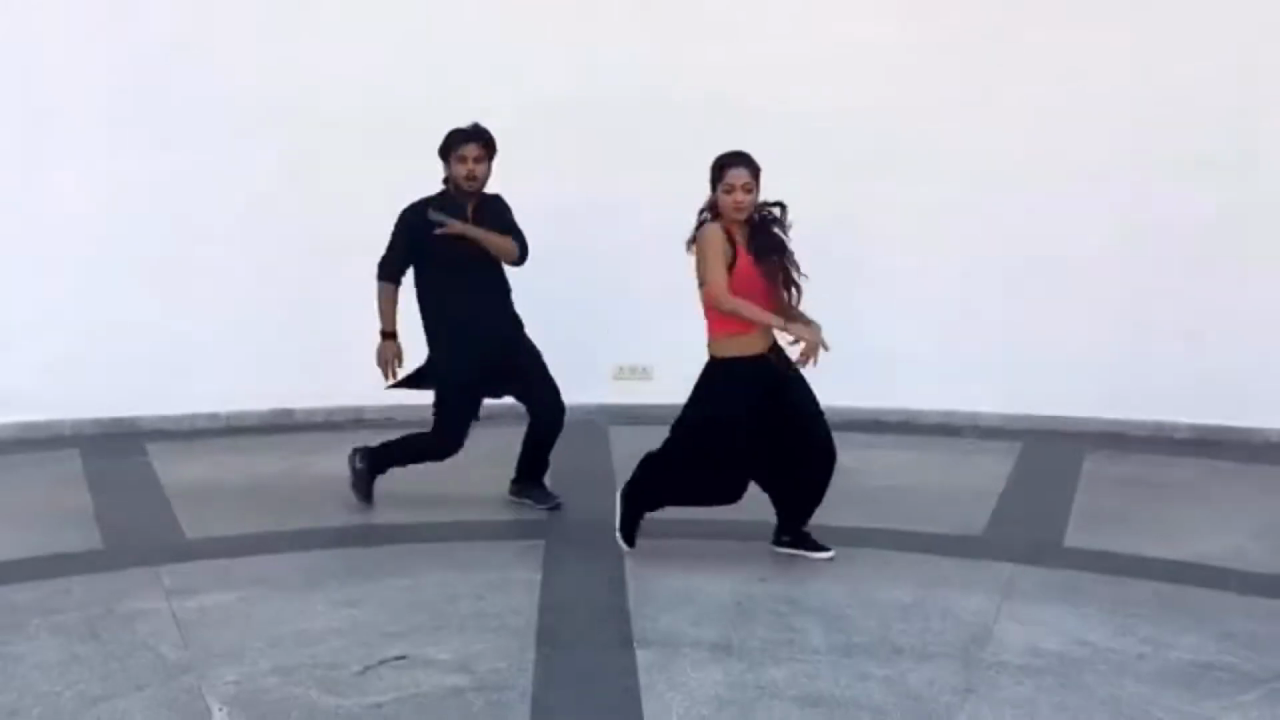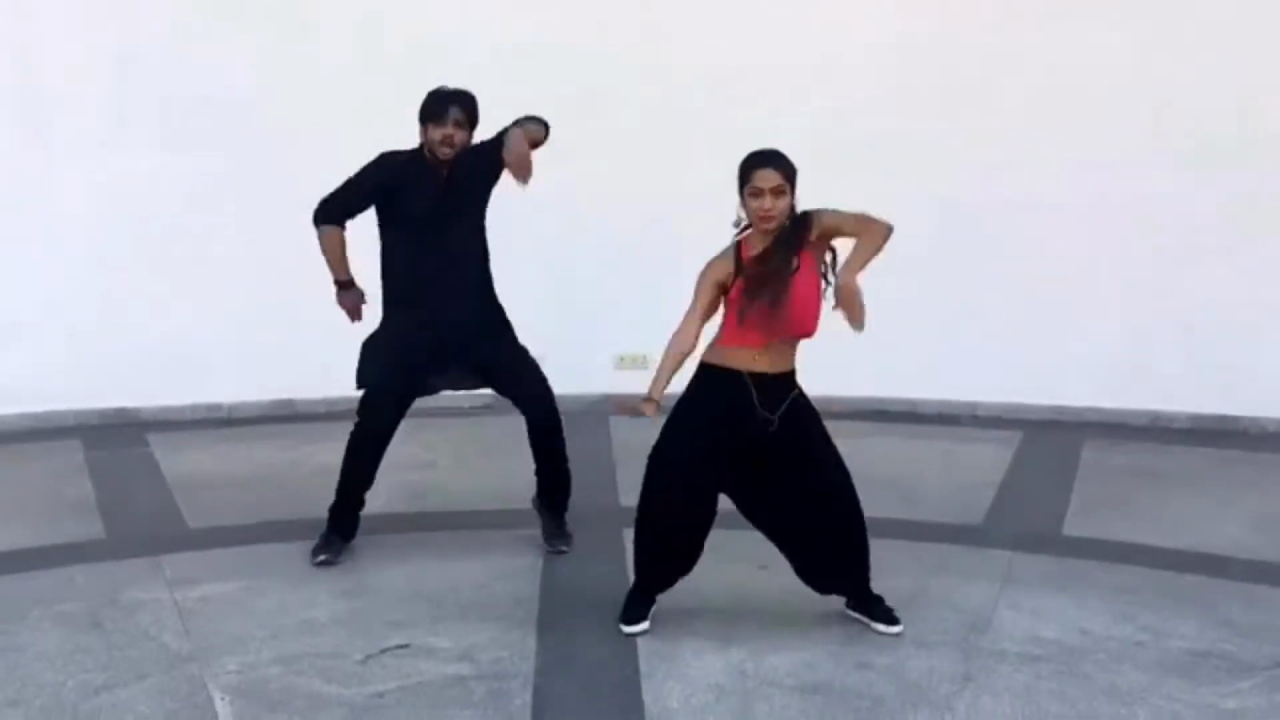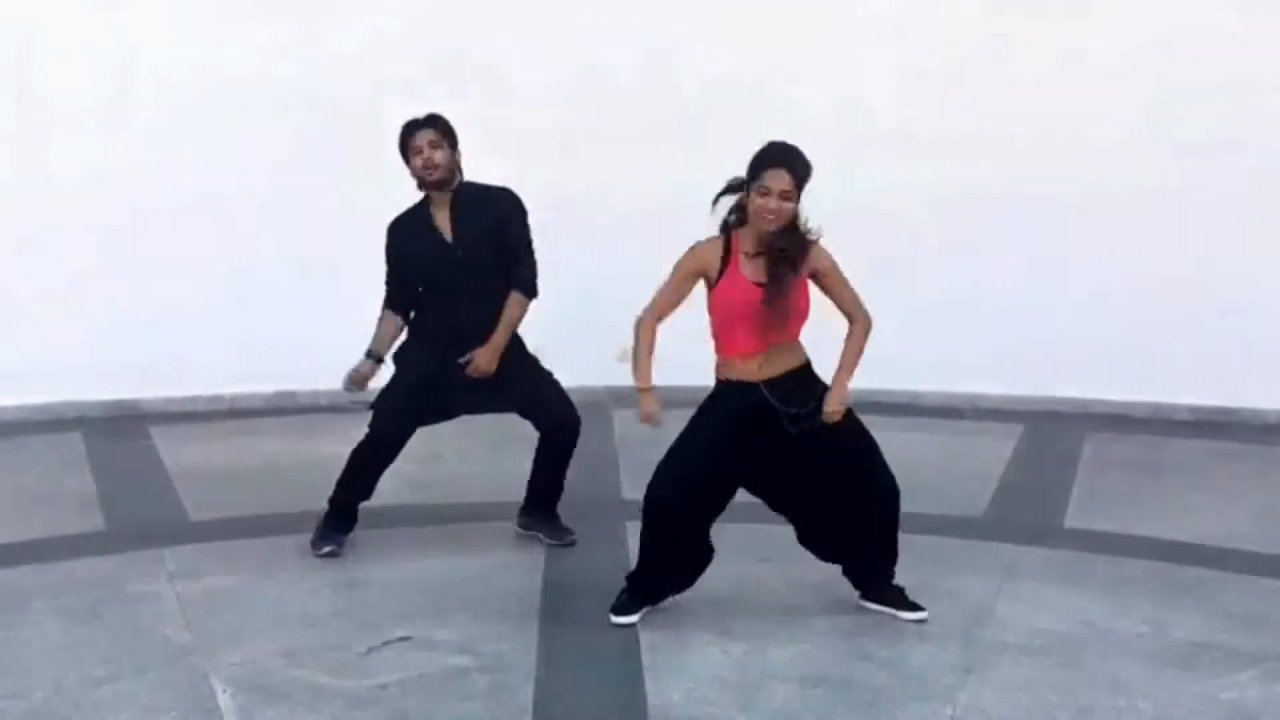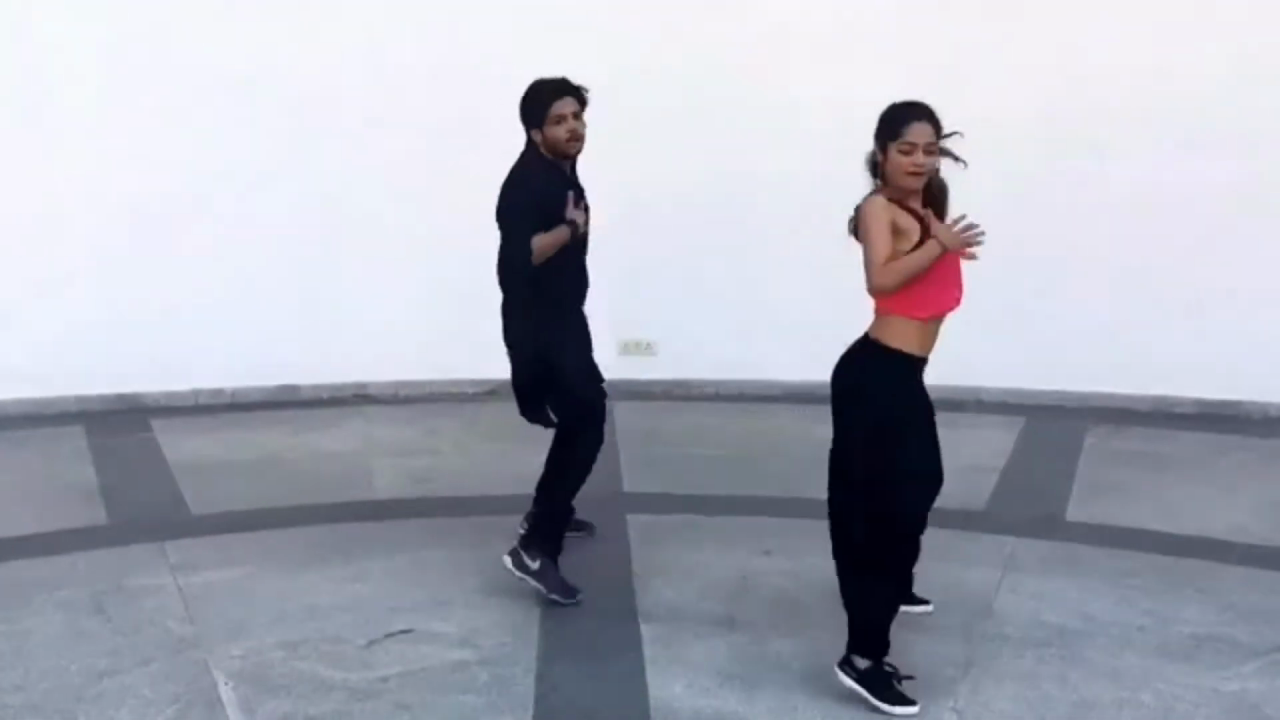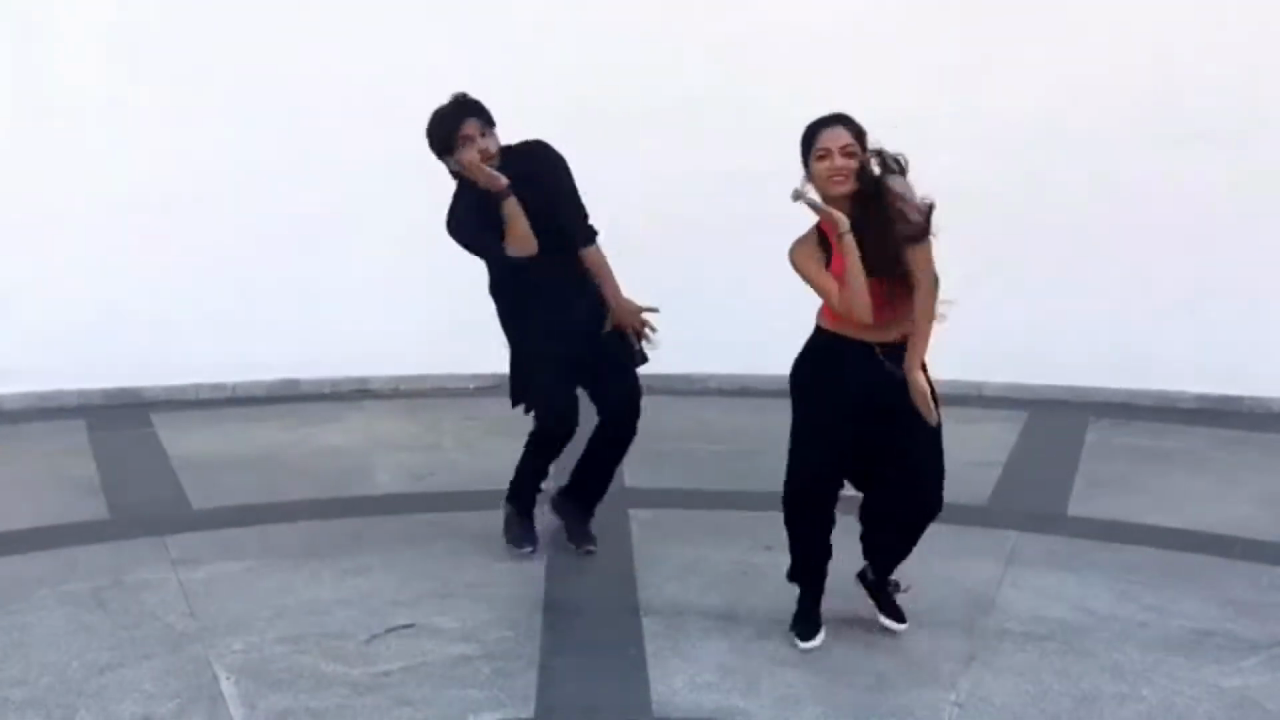
dt=1s
person 1, frame 1
left shoulder: (765, 232)
right shoulder: (711, 234)
right elbow: (719, 297)
left wrist: (803, 322)
right wrist: (792, 325)
left hip: (772, 364)
right hip: (729, 374)
left knee: (815, 454)
right knee: (700, 467)
left ankle: (790, 530)
right ankle: (634, 502)
person 1, frame 2
left shoulder: (811, 232)
right shoulder: (726, 263)
left elbow: (878, 229)
right elbow: (689, 328)
left wrist: (848, 276)
right wrist: (659, 386)
left hip: (780, 395)
right hip: (717, 392)
left knee: (828, 501)
right knee: (671, 494)
left ankle: (858, 592)
right ankle: (644, 592)
person 1, frame 3
left shoulder: (807, 252)
right shoulder: (710, 253)
left elbow: (859, 317)
right elbow: (648, 321)
left wrist: (841, 385)
right wrist: (645, 389)
left hip: (802, 395)
right hip: (735, 402)
left knee: (873, 488)
right knee: (672, 498)
left ankle: (875, 584)
right ankle: (644, 587)
person 1, frame 4
left shoulder: (923, 204)
right shoulder: (879, 207)
left elbow: (937, 275)
right elbow: (884, 278)
right wrist: (941, 239)
left hip: (893, 372)
right hip: (879, 376)
left knee: (915, 486)
right knee: (887, 509)
left ankle: (888, 586)
right ankle: (864, 657)
person 1, frame 5
left shoulder: (894, 198)
right shoulder: (808, 245)
left elbow: (926, 283)
right elbow: (858, 310)
left wrist: (915, 365)
right wrist: (842, 231)
left hip: (897, 362)
right hip: (831, 362)
left knee: (919, 492)
right knee: (810, 483)
left ankle: (880, 576)
right ankle: (809, 593)
person 2, frame 1
left shoulder: (496, 208)
right shoulder: (419, 216)
left elbow: (516, 252)
right elbow: (389, 274)
left wrist: (469, 231)
right wrist: (388, 335)
left hip: (502, 333)
right hip: (455, 340)
left knee: (550, 409)
right knee: (446, 438)
left ankle: (527, 481)
right ankle: (369, 462)
person 2, frame 2
left shoulder: (478, 167)
right shoulder: (394, 170)
left elbow: (534, 129)
right elbow: (328, 213)
left wrist: (520, 138)
right wrist: (344, 282)
left hip: (478, 320)
right hip: (408, 327)
left knee: (540, 404)
right knee: (372, 426)
left ankle: (552, 505)
right ankle: (339, 525)
person 2, frame 3
left shoulder: (499, 205)
right shoulder: (404, 230)
left elbow: (524, 283)
right elbow: (396, 308)
left wrist: (493, 345)
right wrist: (373, 357)
left hip: (496, 347)
right hip: (429, 353)
left knee: (562, 421)
right knee: (382, 437)
left ankle: (539, 511)
right ankle: (338, 520)
person 2, frame 4
left shoulder: (560, 169)
right shoulder: (527, 180)
right elbow: (519, 256)
left wrist: (572, 222)
right wrist: (570, 227)
left hip: (561, 314)
right hip: (537, 320)
left knee: (580, 418)
right knee: (585, 424)
left ankle: (550, 511)
right ankle: (535, 550)
person 2, frame 5
left shoulder: (539, 160)
right shoulder: (465, 214)
left elbow: (581, 234)
right elbow: (523, 262)
left wrist: (617, 301)
right wrist: (504, 194)
left hip: (587, 310)
right hip: (534, 322)
left knee: (622, 413)
right knee: (557, 423)
left ankle: (574, 504)
right ankle: (520, 505)
